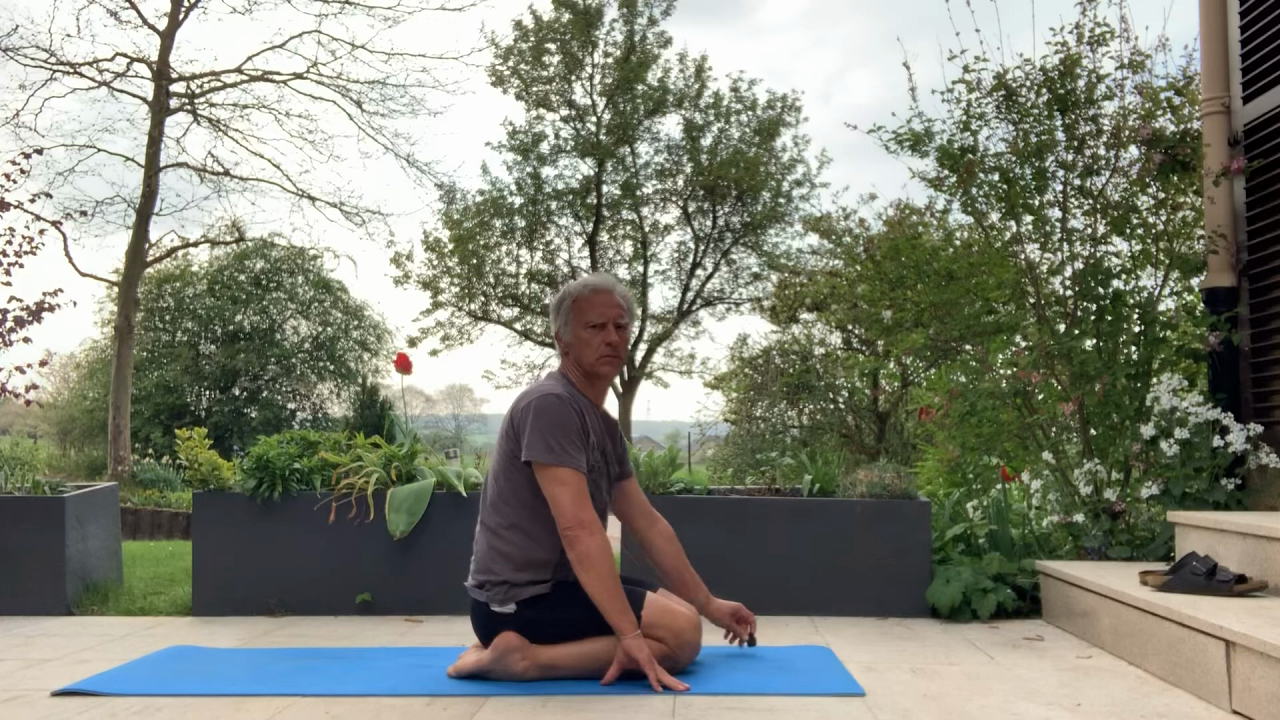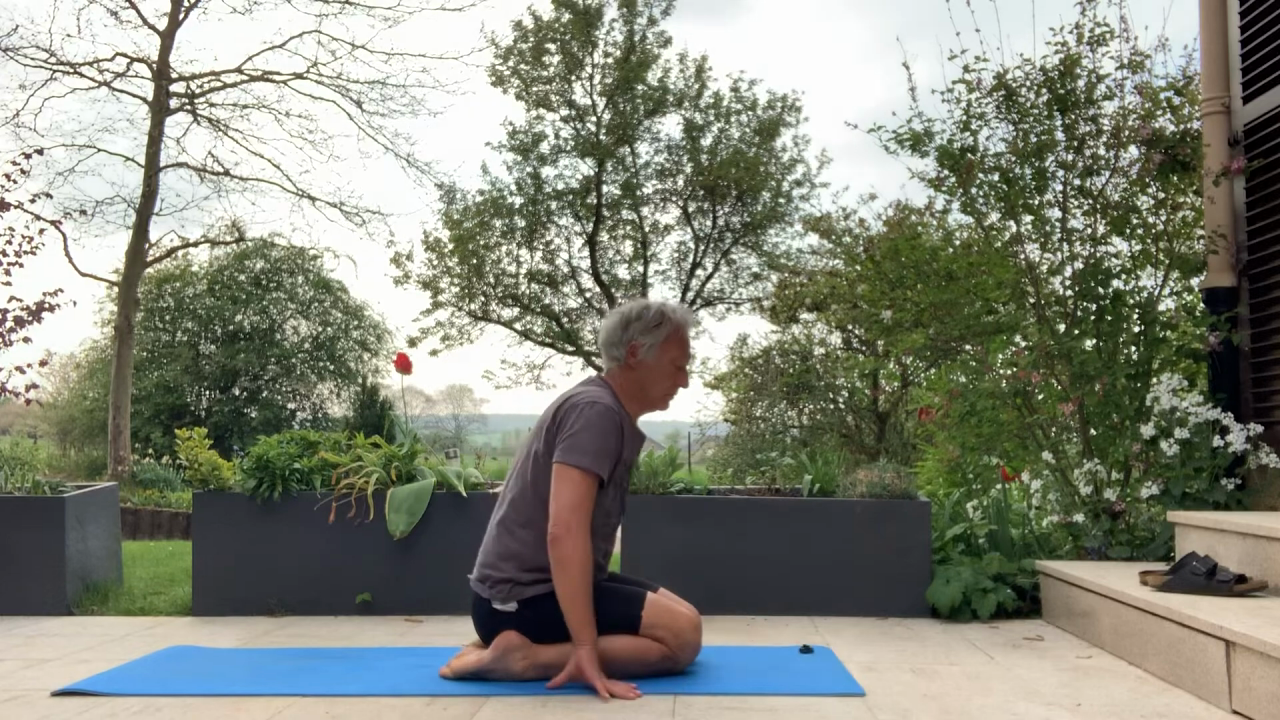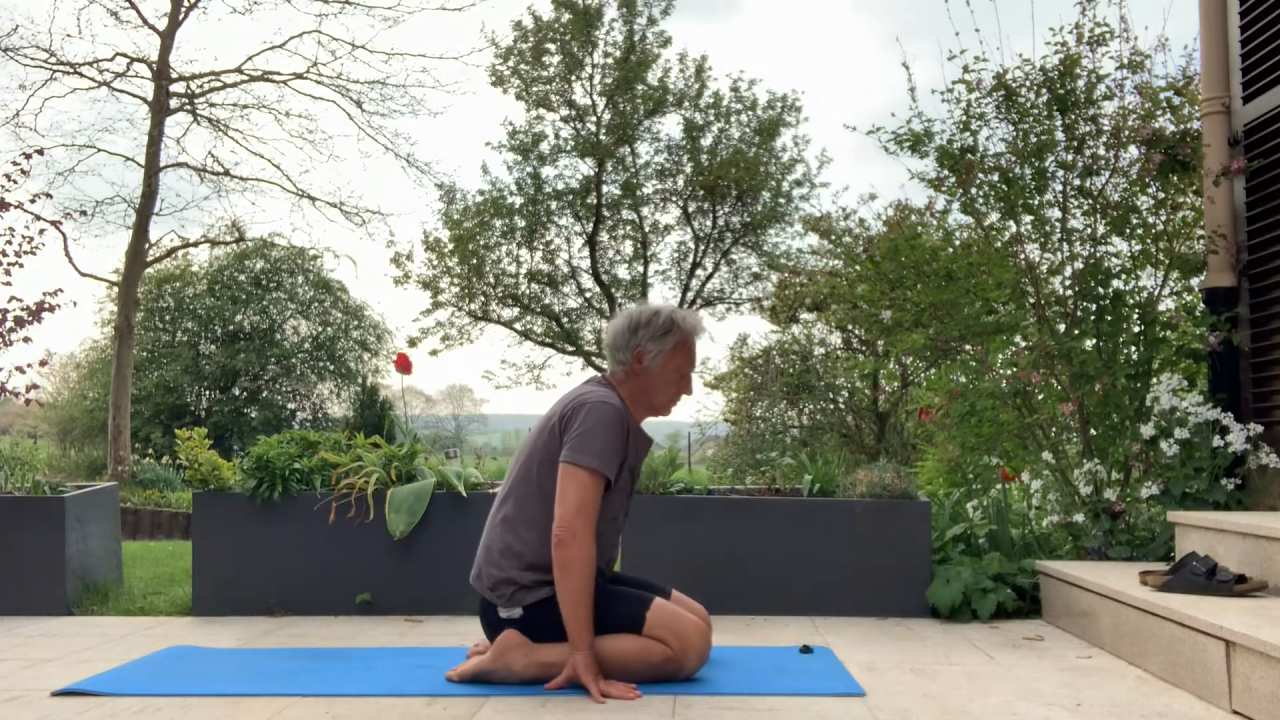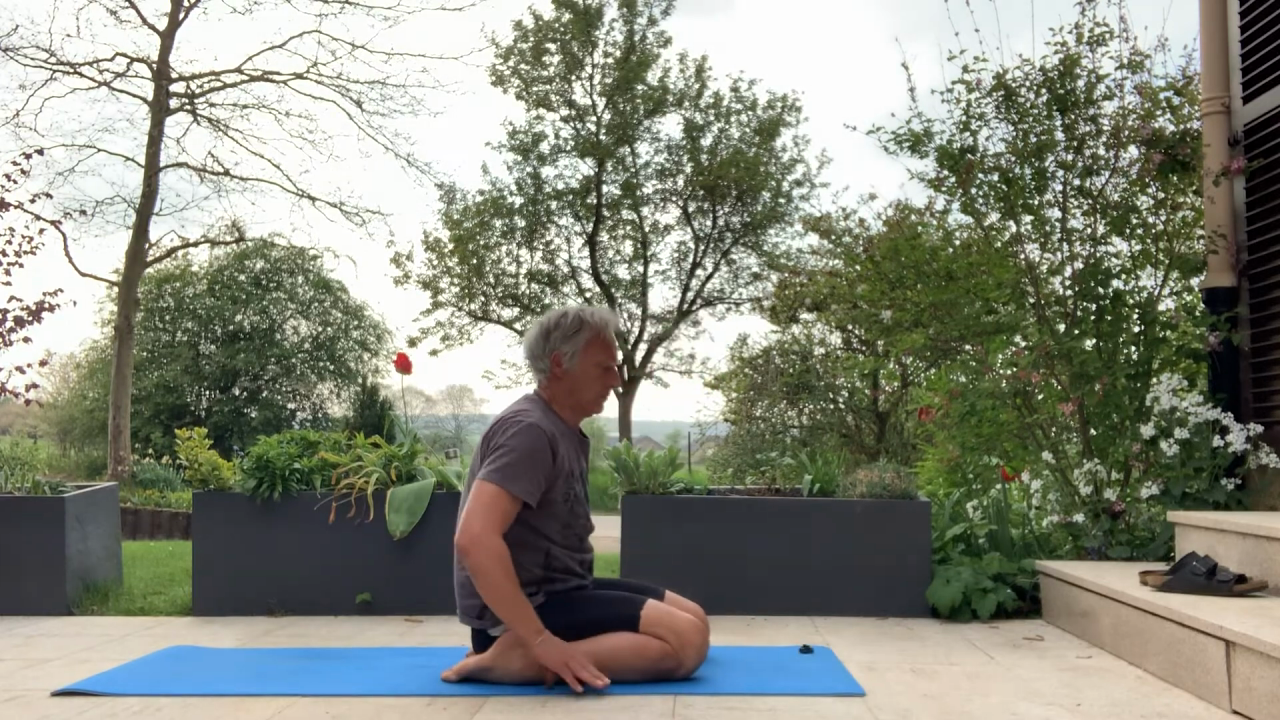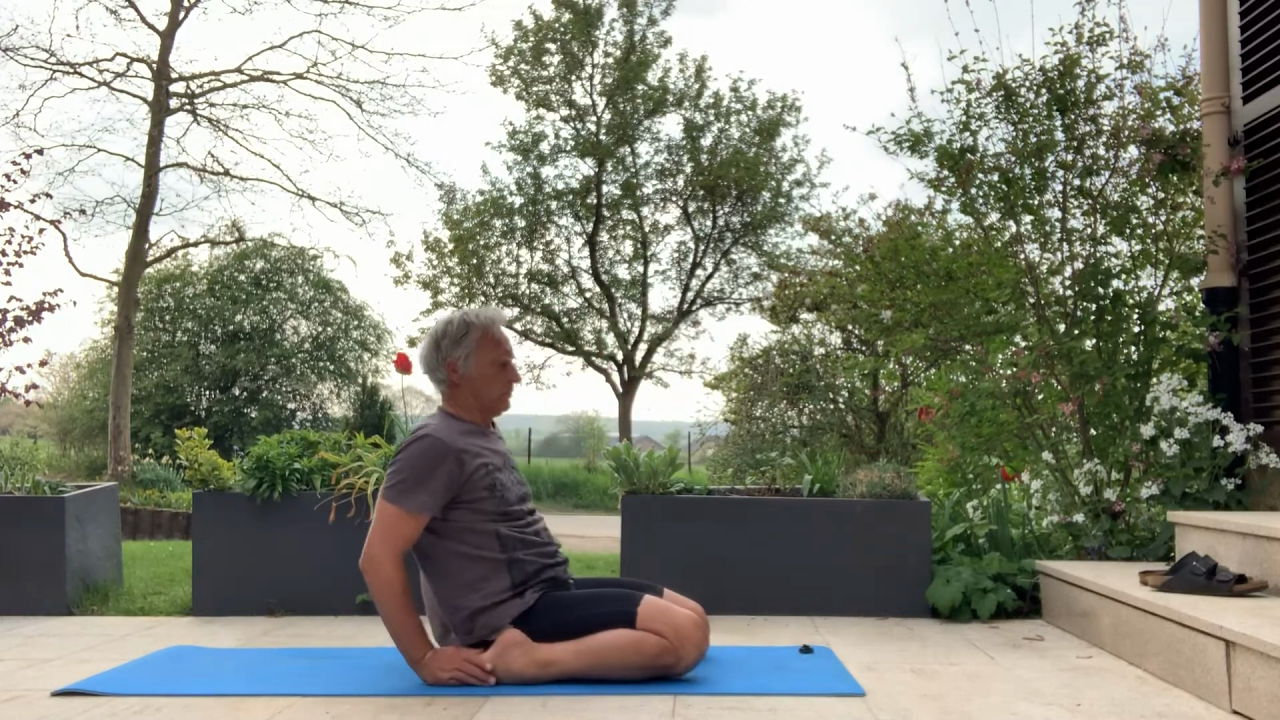
dt=1s
person 1, frame 1
left shoulder: (604, 425)
right shoulder: (551, 404)
left elbow: (647, 522)
right elbow: (578, 530)
left wrist: (708, 603)
right wrist: (629, 634)
left hip: (550, 583)
right hip: (519, 599)
left knee: (682, 613)
right knee: (680, 632)
left ankle: (529, 644)
right ankle: (523, 658)
person 1, frame 2
left shoulder: (609, 412)
right shoulder: (596, 410)
right elbow: (565, 533)
right wrist: (586, 649)
left hip: (546, 585)
right hip: (521, 597)
left knee: (685, 619)
right knee: (681, 636)
left ankle: (522, 643)
right ankle: (523, 657)
person 1, frame 3
left shoulder: (612, 412)
right shoulder: (602, 411)
right elbow: (569, 535)
right wrist: (583, 653)
left hip: (552, 585)
right hip: (529, 599)
left knee: (695, 621)
right knee: (688, 644)
left ankle: (534, 644)
right ankle: (521, 658)
person 1, frame 4
left shoulder: (564, 430)
right shoulder: (530, 432)
right elbow: (474, 539)
right wrist: (535, 640)
left hip: (559, 593)
right hip: (525, 610)
left knee: (694, 619)
right knee: (686, 641)
left ankle: (522, 652)
right ankle: (515, 658)
person 1, frame 5
left shoulder: (483, 434)
right shoulder: (435, 447)
right elbow: (378, 559)
right wrist: (425, 658)
left hip: (549, 593)
right hip: (513, 618)
left knee: (692, 618)
right knee: (685, 637)
right ankle: (523, 658)
